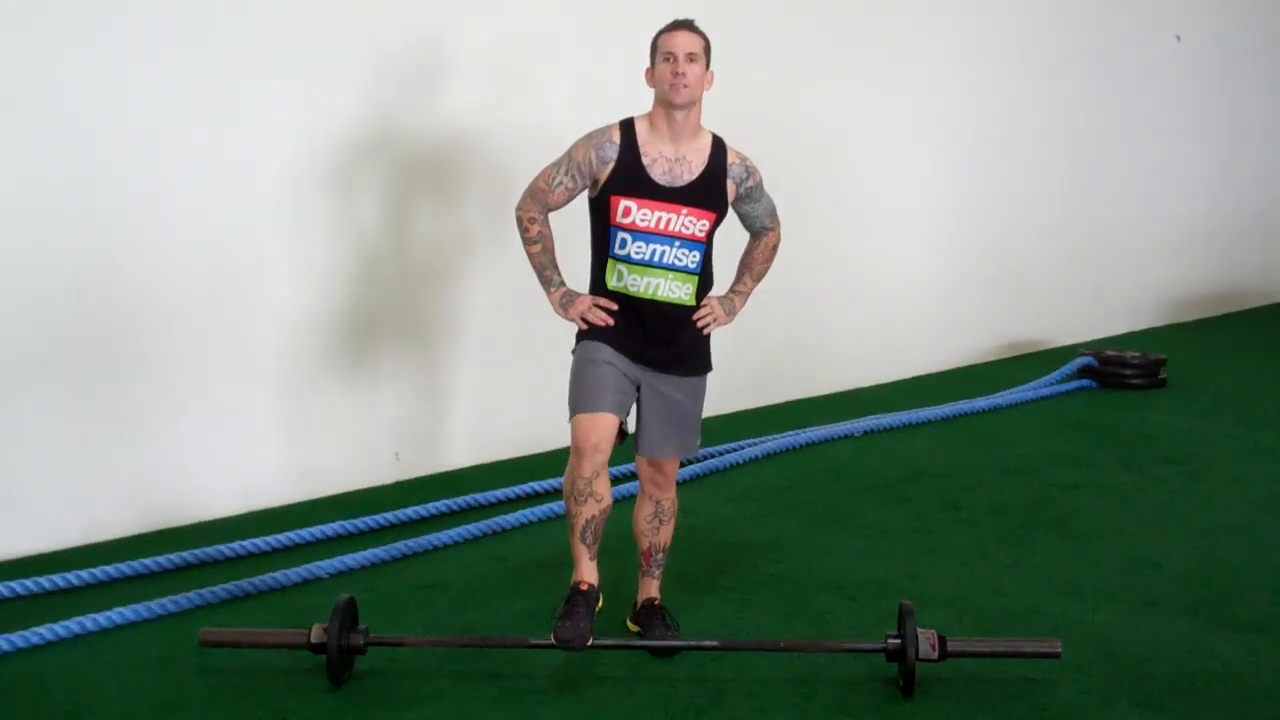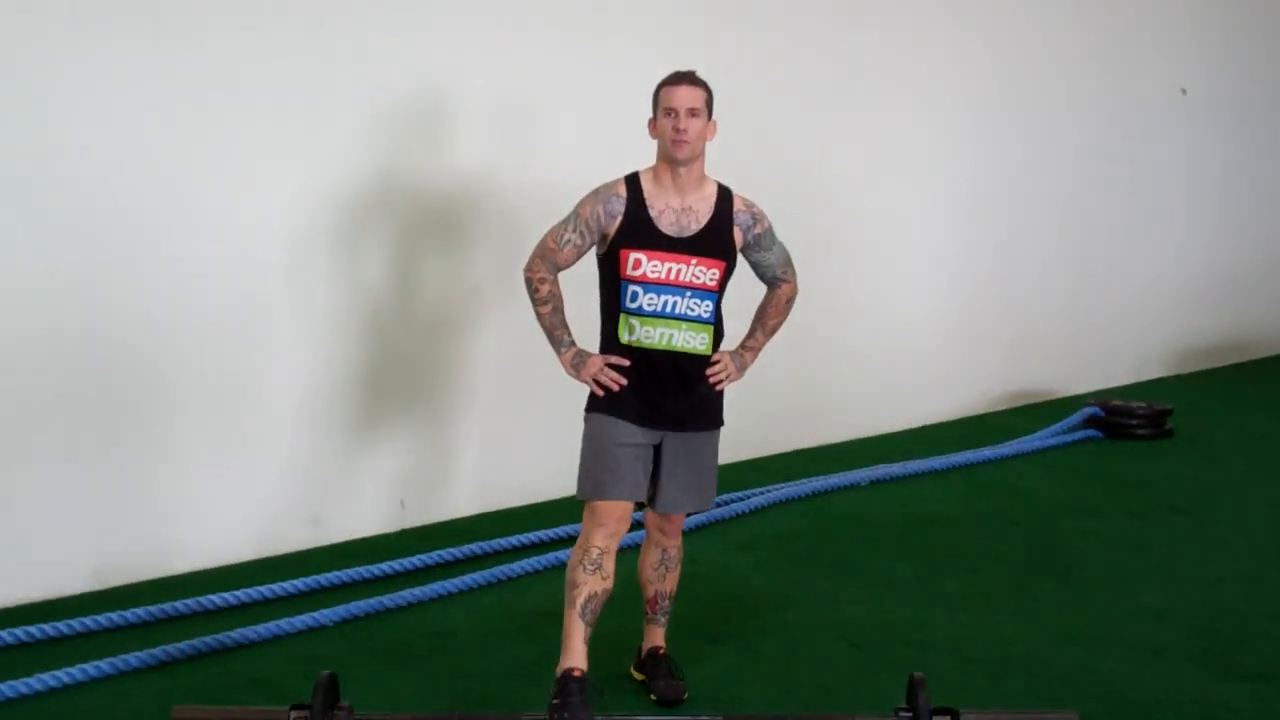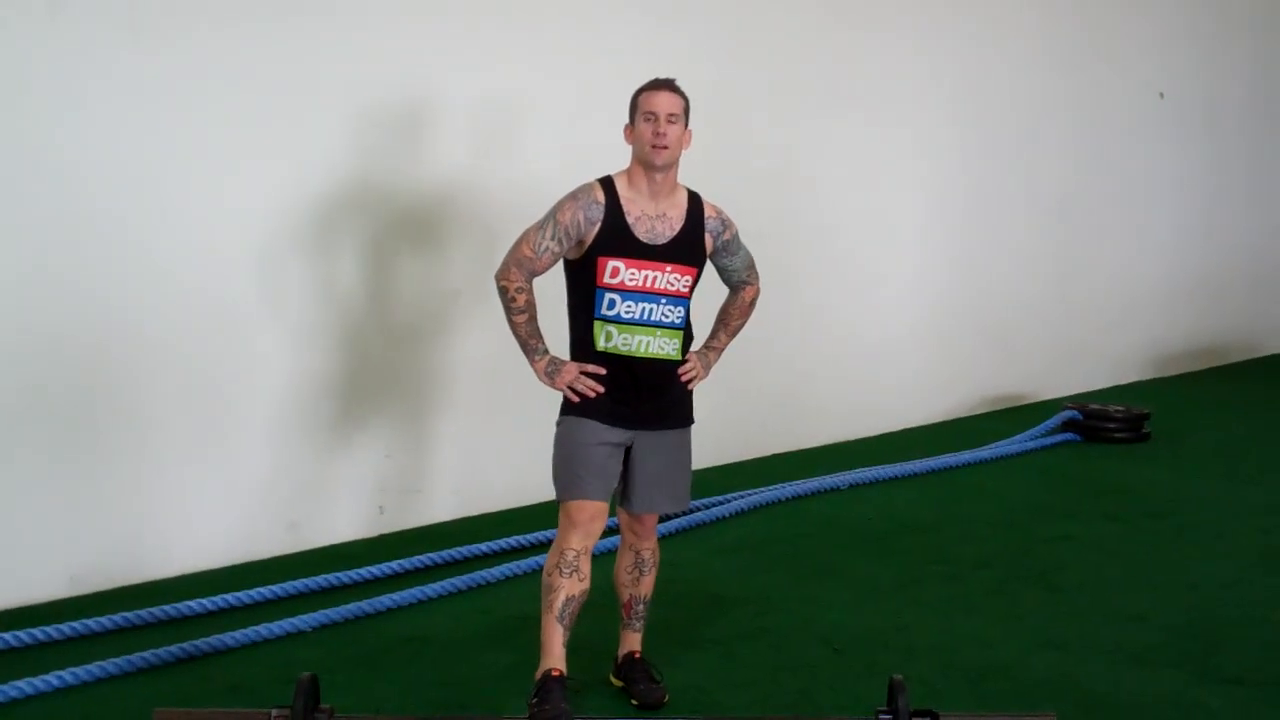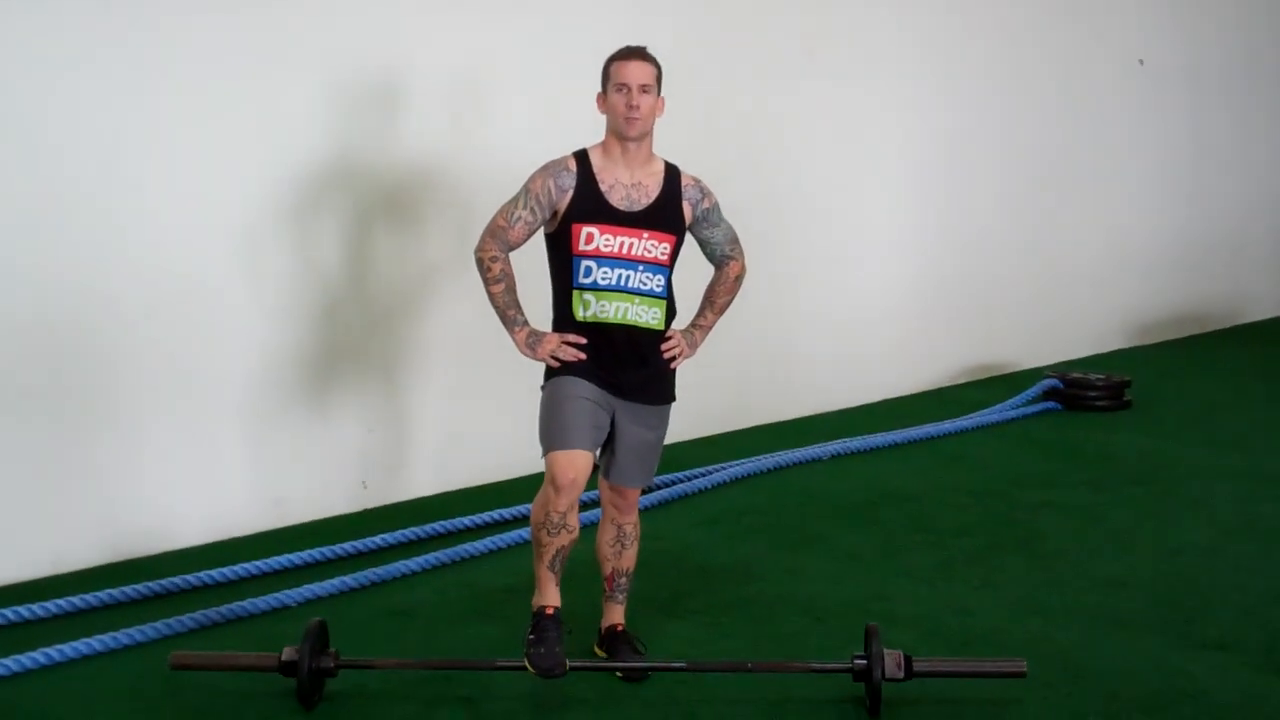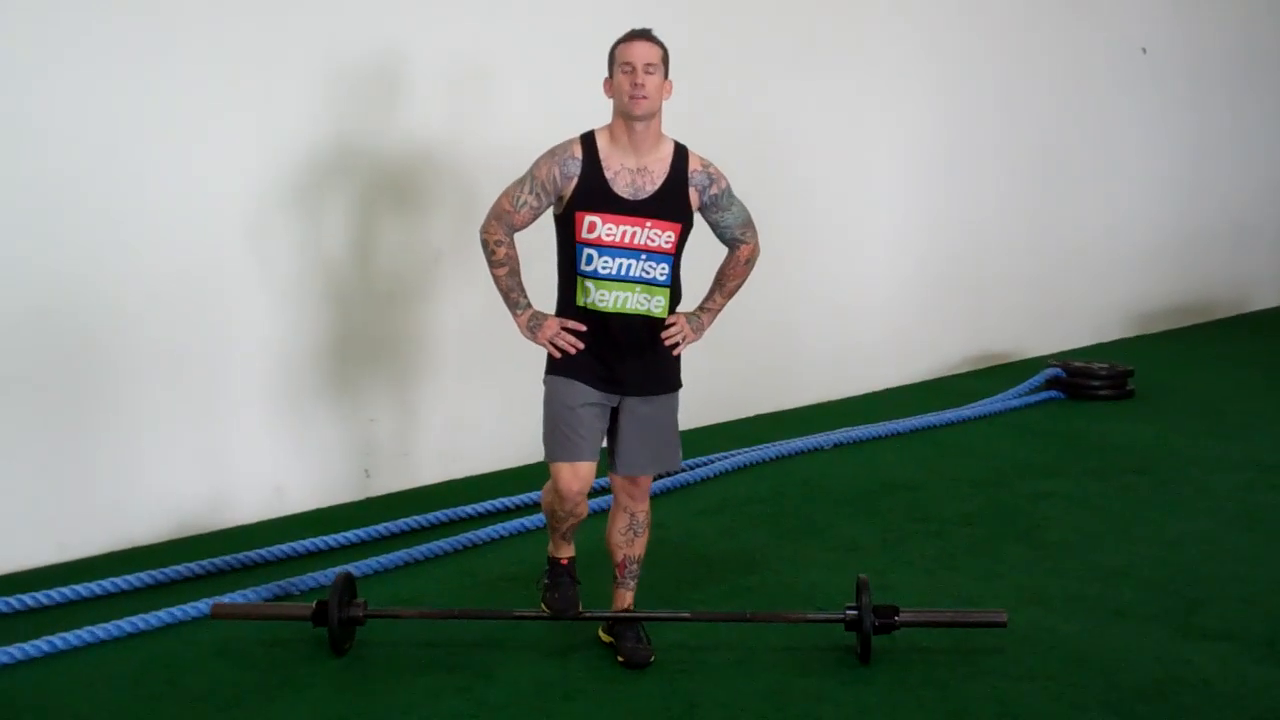
dt=1s
person 1, frame 1
left shoulder: (732, 167)
right shoulder: (606, 146)
left elbow: (767, 232)
right elbow: (531, 207)
left wrist: (734, 301)
right wrist: (557, 293)
left hip: (680, 347)
right hip: (608, 335)
left knee: (660, 474)
right knee: (590, 447)
left ankle: (649, 601)
right ankle: (584, 584)
person 1, frame 2
left shoulder: (740, 215)
right shoulder: (613, 202)
left elbow: (784, 282)
right elbow: (539, 267)
left wrist: (745, 355)
right wrist: (569, 353)
left hip: (694, 402)
right hip: (620, 397)
left knee: (667, 525)
right knee: (605, 524)
left ankle: (653, 649)
person 1, frame 3
left shoulder: (710, 221)
right shoulder: (588, 206)
left elbow: (747, 285)
right elbow: (512, 273)
left wrist: (709, 355)
right wrist: (543, 362)
left hip: (666, 406)
right hip: (596, 401)
left knee: (642, 528)
right knee: (580, 526)
left ankle: (631, 655)
person 1, frame 4
left shoulder: (688, 192)
right shoulder: (562, 178)
left elbow: (732, 262)
right elbow: (491, 247)
left wrist: (697, 333)
right wrist: (523, 333)
left hip: (647, 376)
right hip: (578, 366)
left knee: (623, 499)
right knee: (565, 479)
left ankle: (614, 626)
right ankle: (546, 607)
person 1, frame 5
left shoulder: (698, 175)
right shoulder: (568, 161)
left elbow: (745, 243)
right elbow: (496, 228)
left wrist: (702, 317)
right wrist: (524, 315)
left hip: (652, 365)
right hip: (578, 358)
left knee: (634, 489)
right knee: (570, 485)
left ankle: (622, 614)
right ankle: (560, 558)
